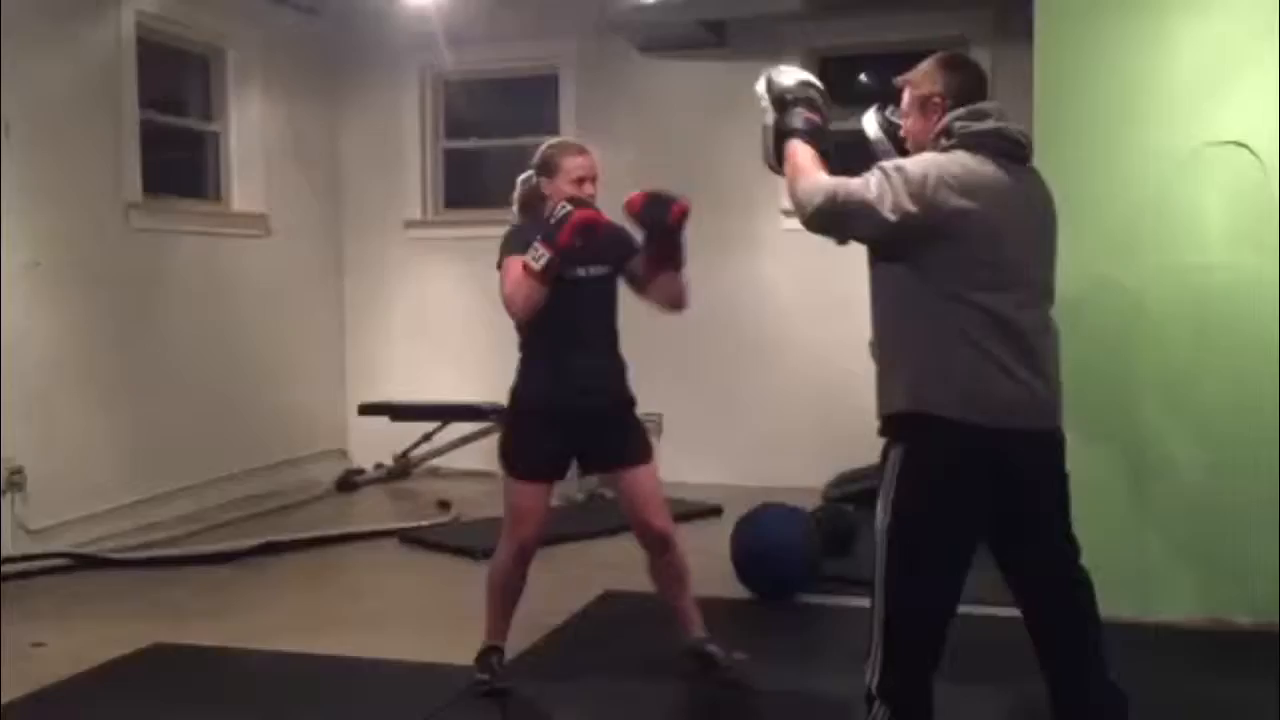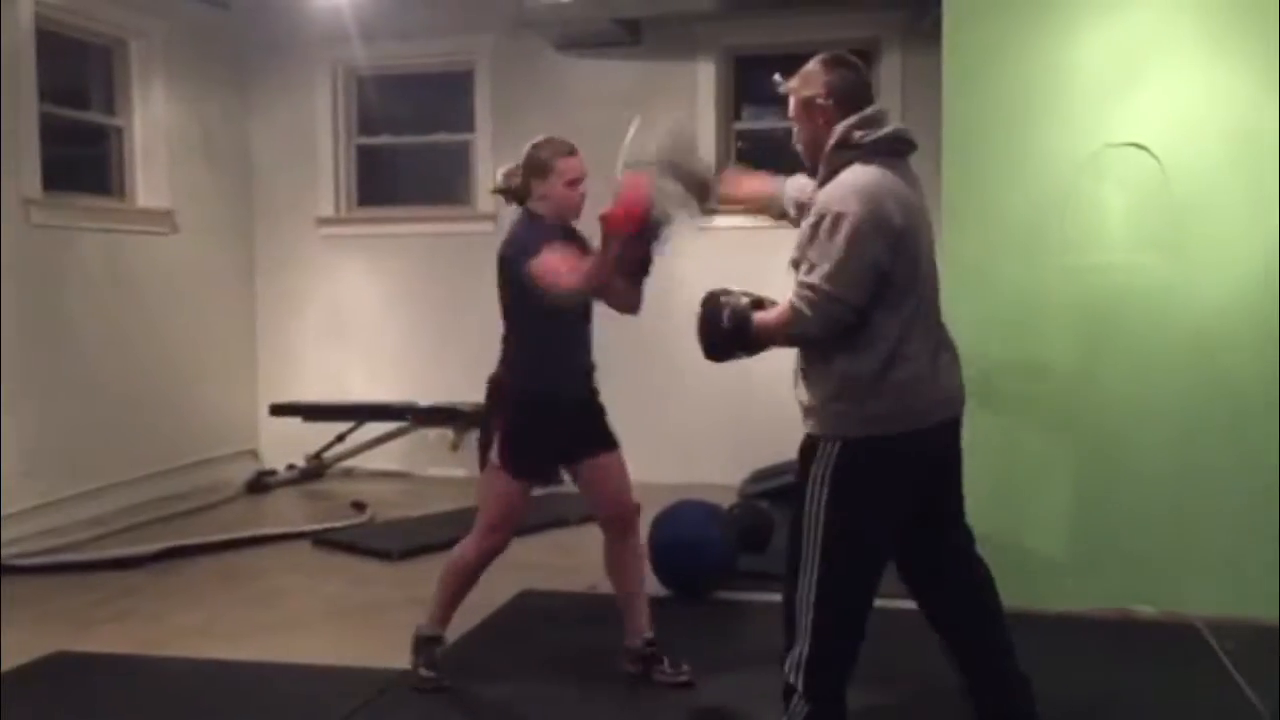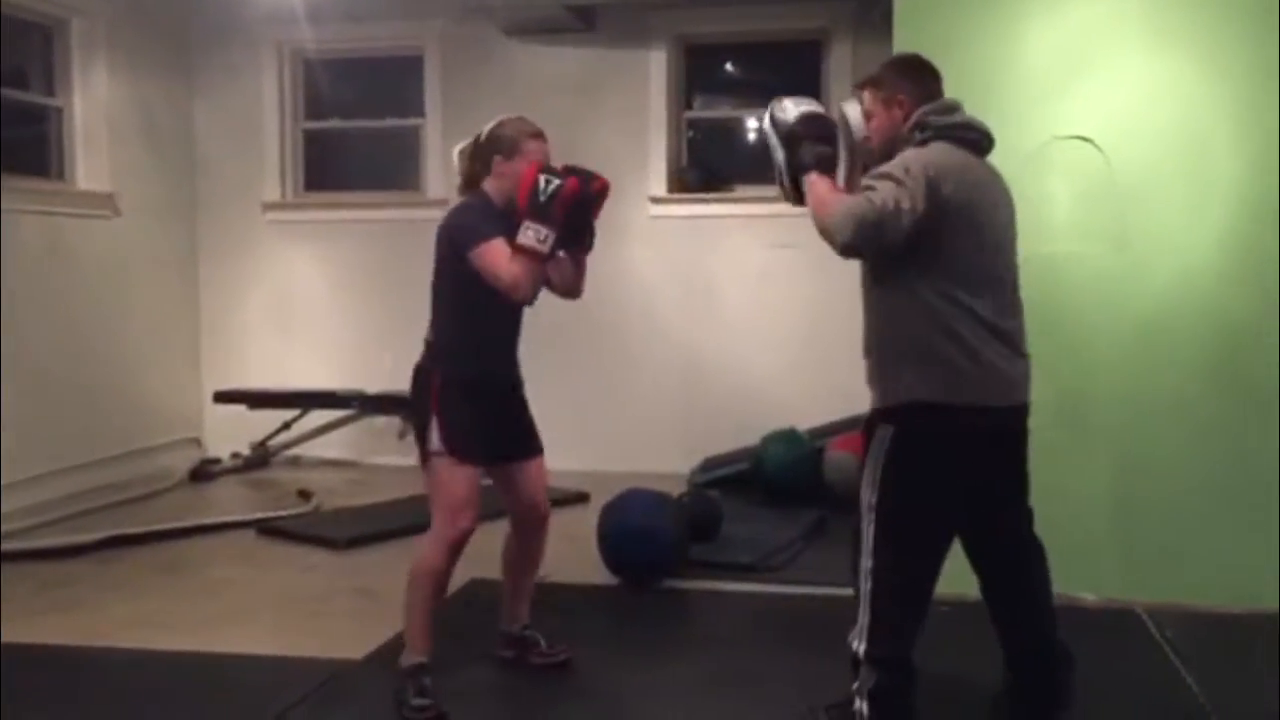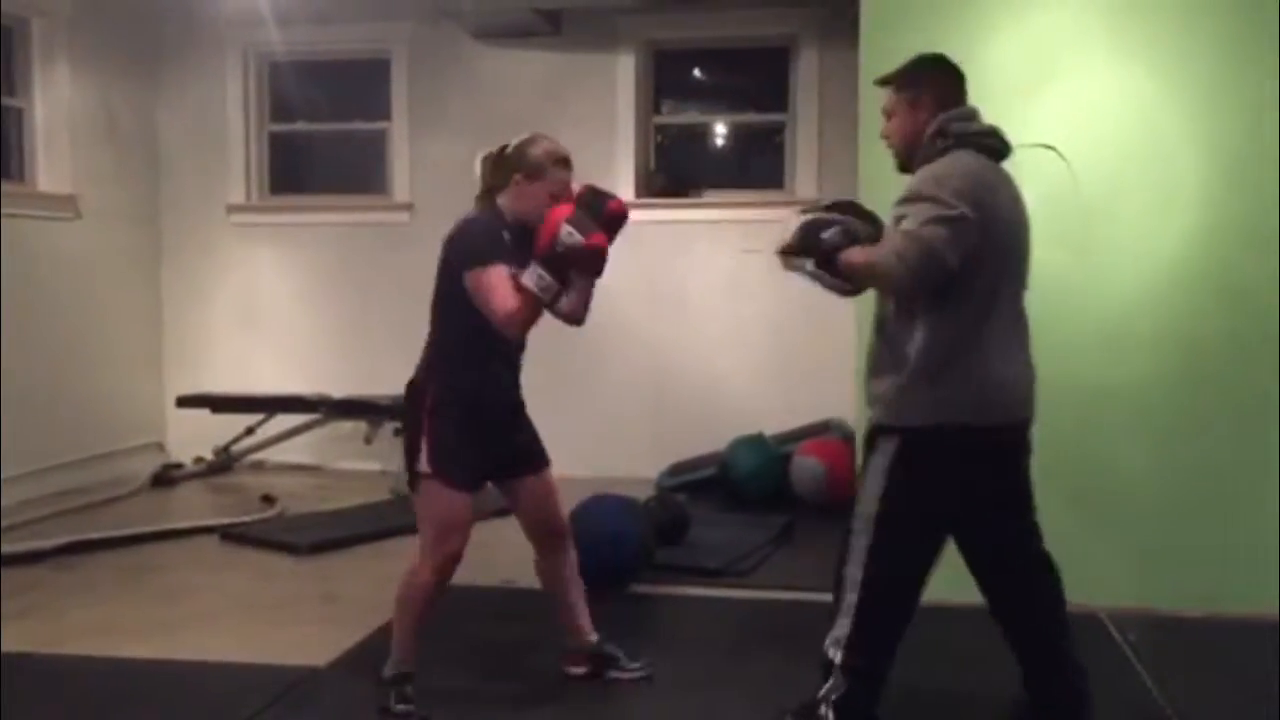
dt=1s
person 1, frame 1
left shoulder: (932, 179)
right shoulder: (1029, 184)
left elbow: (823, 205)
left wrist: (795, 132)
right wrist: (897, 162)
left hip: (948, 426)
right hip: (1033, 421)
left knee: (911, 596)
right knee: (1055, 581)
person 1, frame 2
left shoulder: (851, 195)
right shoulder: (888, 175)
left elbow: (817, 315)
right elbow: (793, 196)
left wrist: (745, 325)
right wrist: (715, 183)
left hip: (865, 427)
right hip: (929, 414)
left knee: (825, 587)
right knee: (949, 568)
person 1, frame 3
left shoulder: (920, 166)
right shoulder: (979, 171)
left elbow: (851, 227)
left wrist: (812, 168)
right wrist: (842, 170)
left hip: (929, 404)
right hip: (998, 398)
left knee: (893, 557)
right knee: (1008, 547)
person 1, frame 4
left shoulder: (948, 178)
right shoulder: (990, 178)
left elbow: (906, 265)
left wrist: (843, 256)
right wrist: (867, 248)
left hip: (931, 418)
right hip: (996, 412)
left knee: (875, 572)
right knee: (1015, 561)
person 2, frame 1
left shoulder: (612, 239)
right shoulder: (526, 236)
left elbow: (672, 300)
right elbow: (519, 305)
left wrist: (668, 244)
right wrist: (554, 245)
left hip: (608, 405)
right hip: (541, 410)
left knee: (657, 531)
right knee: (520, 538)
left ankle: (698, 642)
right ankle: (493, 649)
person 2, frame 2
left shoulder: (570, 237)
right shoulder: (526, 238)
left elbow: (627, 303)
right elbow: (571, 287)
left wrist: (634, 252)
right wrist: (620, 236)
left hip: (575, 401)
right hip: (522, 404)
left knee: (622, 516)
right knee: (491, 534)
left ankle: (640, 645)
right ankle: (431, 635)
person 2, frame 3
left shoulder: (519, 218)
right shoulder: (469, 218)
left elbow: (569, 286)
right elbow: (518, 283)
left wrist: (577, 226)
right wrist: (545, 221)
left hip: (500, 386)
right hip: (450, 387)
left knee: (532, 514)
right knee: (452, 526)
left ankle: (515, 634)
right ankle: (413, 667)
person 2, frame 4
left shoulder: (529, 236)
right shoulder: (476, 235)
left elbow: (574, 314)
right elbow: (509, 322)
right wrist: (551, 263)
left hip: (500, 405)
right hip: (448, 407)
left knee: (553, 529)
right knee: (442, 550)
left ankle: (587, 649)
